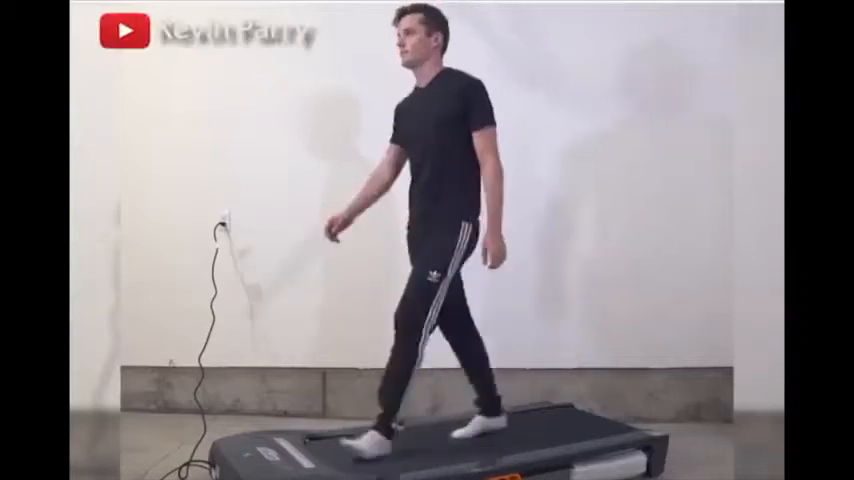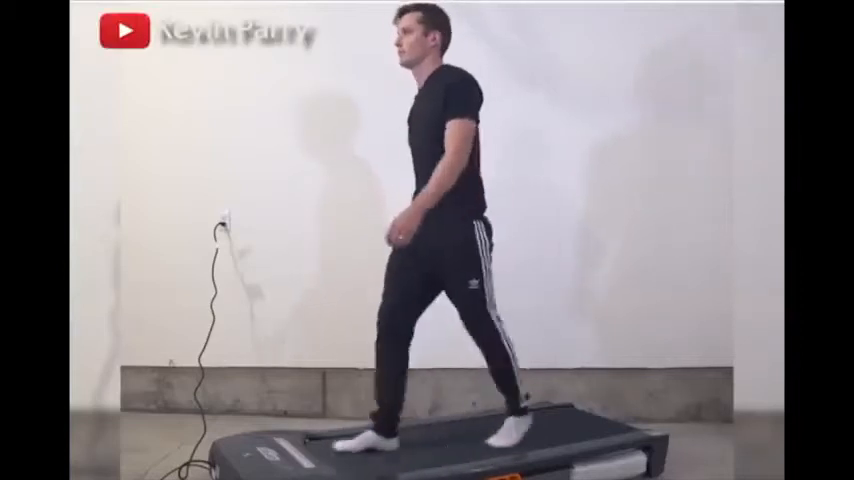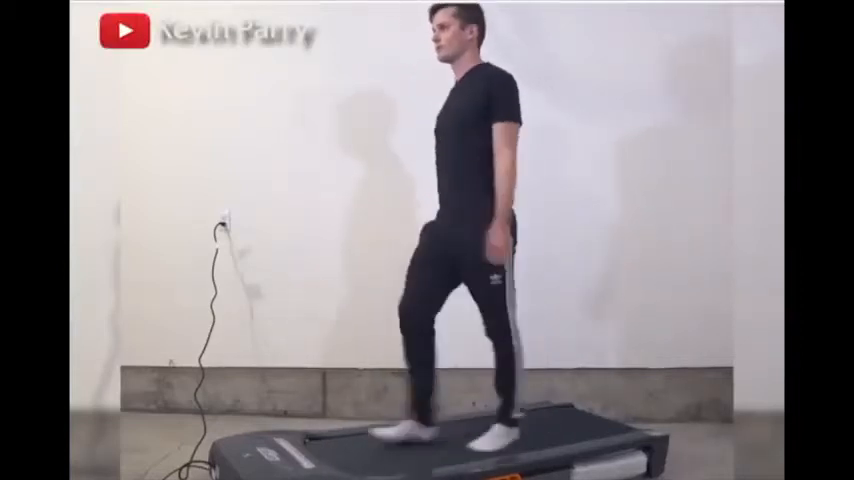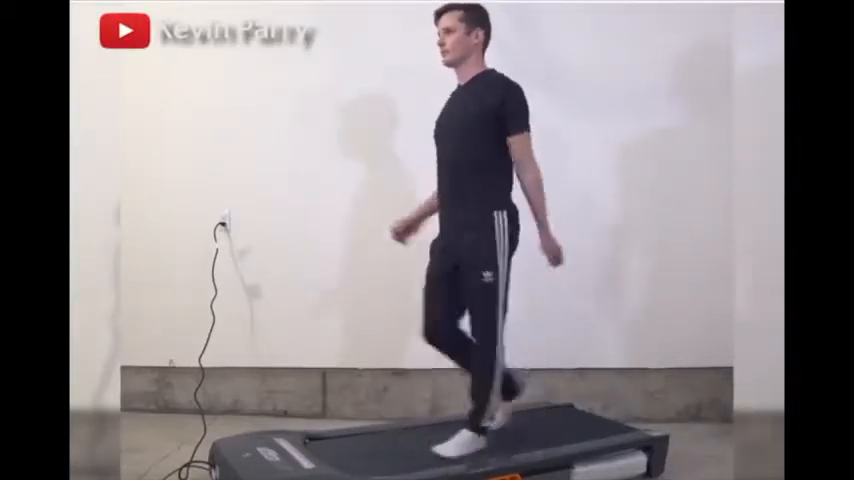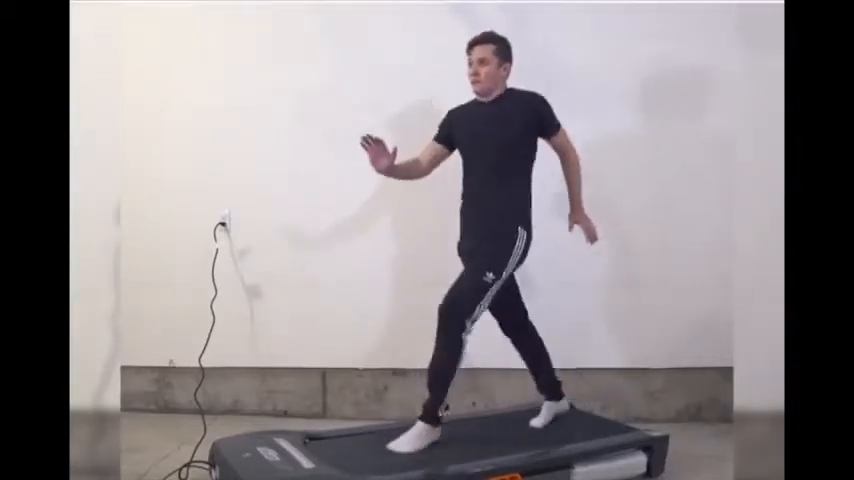
dt=1s
person 1, frame 1
left shoulder: (466, 89)
right shoulder: (406, 107)
left elbow: (489, 163)
right elbow: (387, 171)
left wrist: (494, 230)
right wrist: (348, 214)
left hip: (453, 227)
right hip: (422, 227)
left knee: (410, 322)
right knee: (454, 323)
left ankle: (383, 429)
right ankle: (490, 410)
person 1, frame 2
left shoulder: (459, 84)
right shoulder: (423, 99)
left elbow: (456, 156)
left wrist: (414, 211)
left hip: (460, 228)
right hip: (425, 228)
left knee: (483, 325)
right knee: (391, 325)
left ankle: (518, 411)
right ankle: (385, 429)
person 1, frame 3
left shoulder: (497, 83)
right shoulder: (455, 95)
left elbow: (505, 157)
left wrist: (501, 223)
left hip: (481, 225)
right hip: (446, 224)
left knee: (497, 324)
right knee: (412, 313)
left ankle: (506, 420)
right ankle: (420, 418)
person 1, frame 4
left shoulder: (503, 91)
right shoulder: (455, 101)
left elbow: (525, 165)
left wrist: (544, 232)
right wrist: (418, 215)
left hip: (490, 228)
right hip: (452, 232)
left knee: (486, 329)
right knee: (436, 328)
left ankle: (477, 427)
right ankle: (506, 389)
person 1, frame 5
left shoulder: (529, 105)
right shoulder: (458, 117)
left elbow: (566, 151)
right elbow: (422, 166)
left wrist: (577, 208)
right wrist: (390, 168)
left hip: (508, 235)
right hip: (475, 236)
left knee: (452, 315)
right knee: (513, 321)
left ankle: (430, 421)
right ankle: (553, 398)
